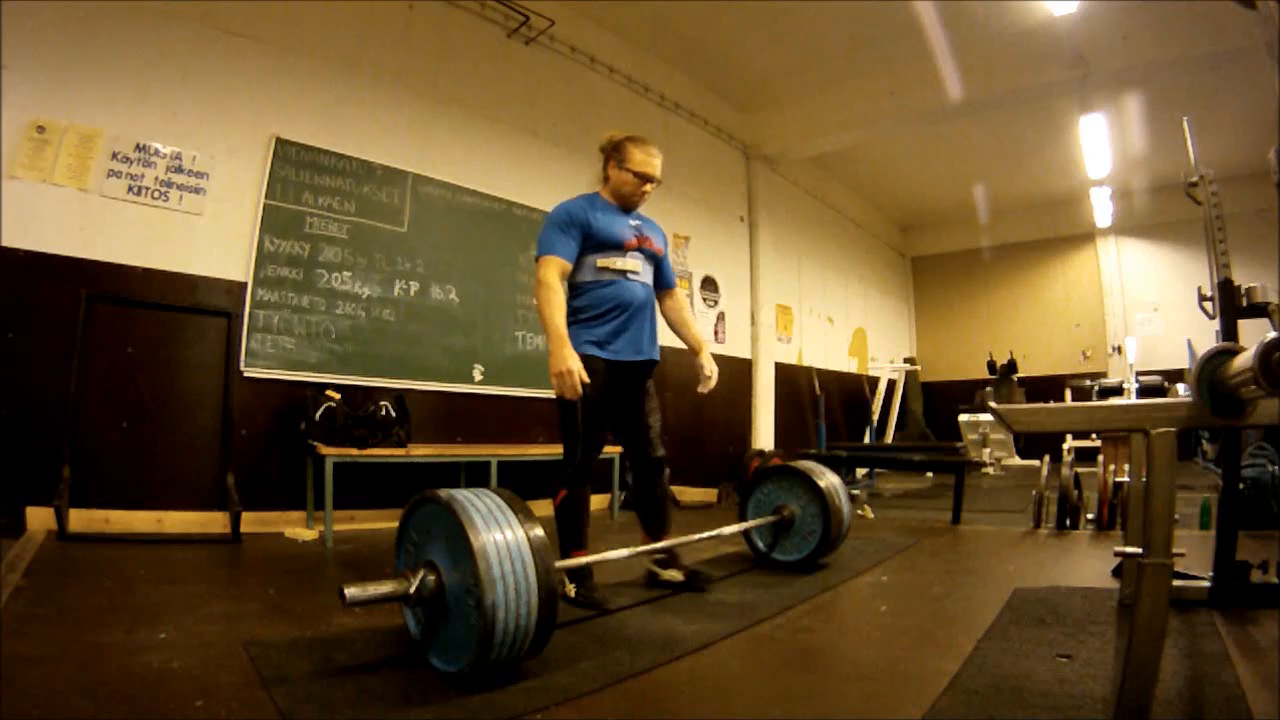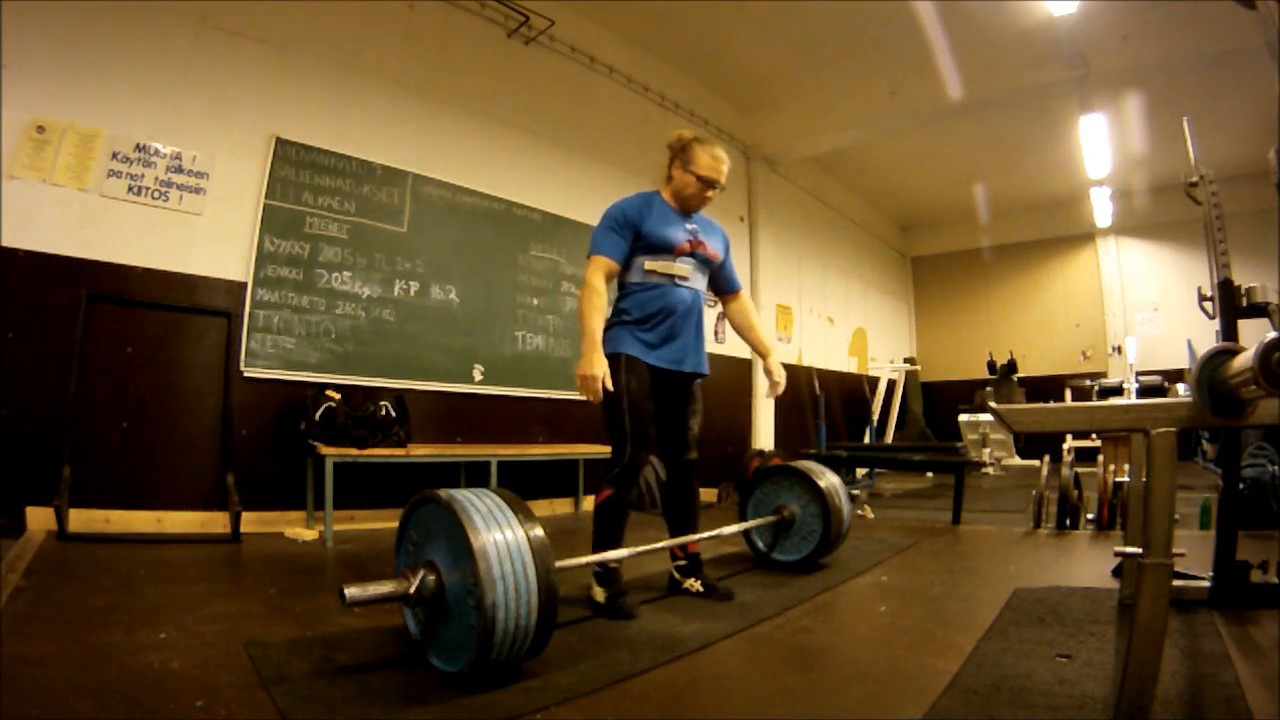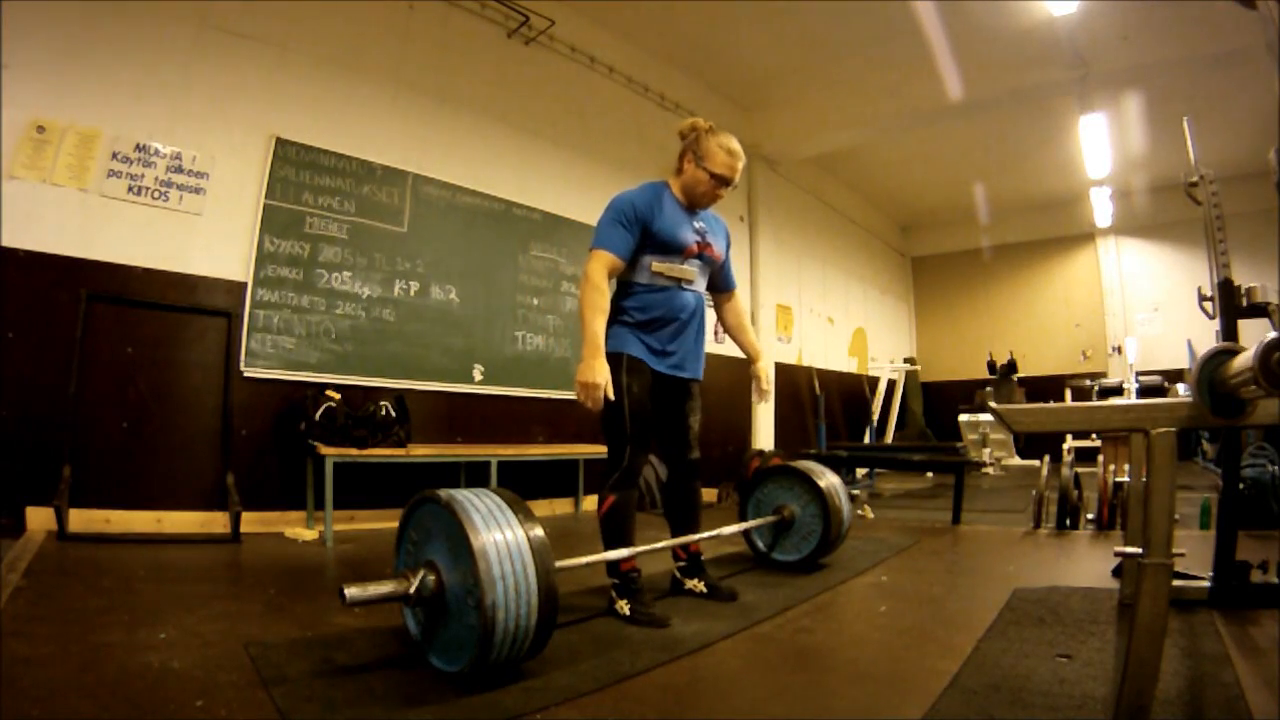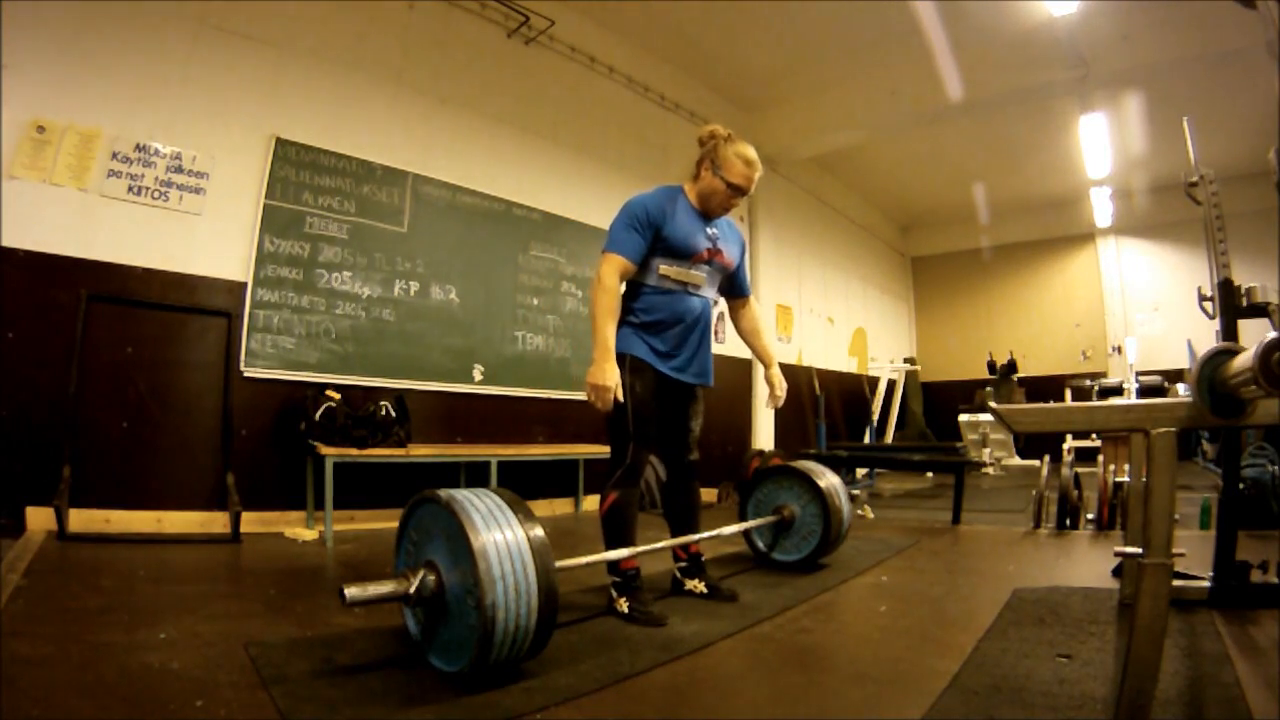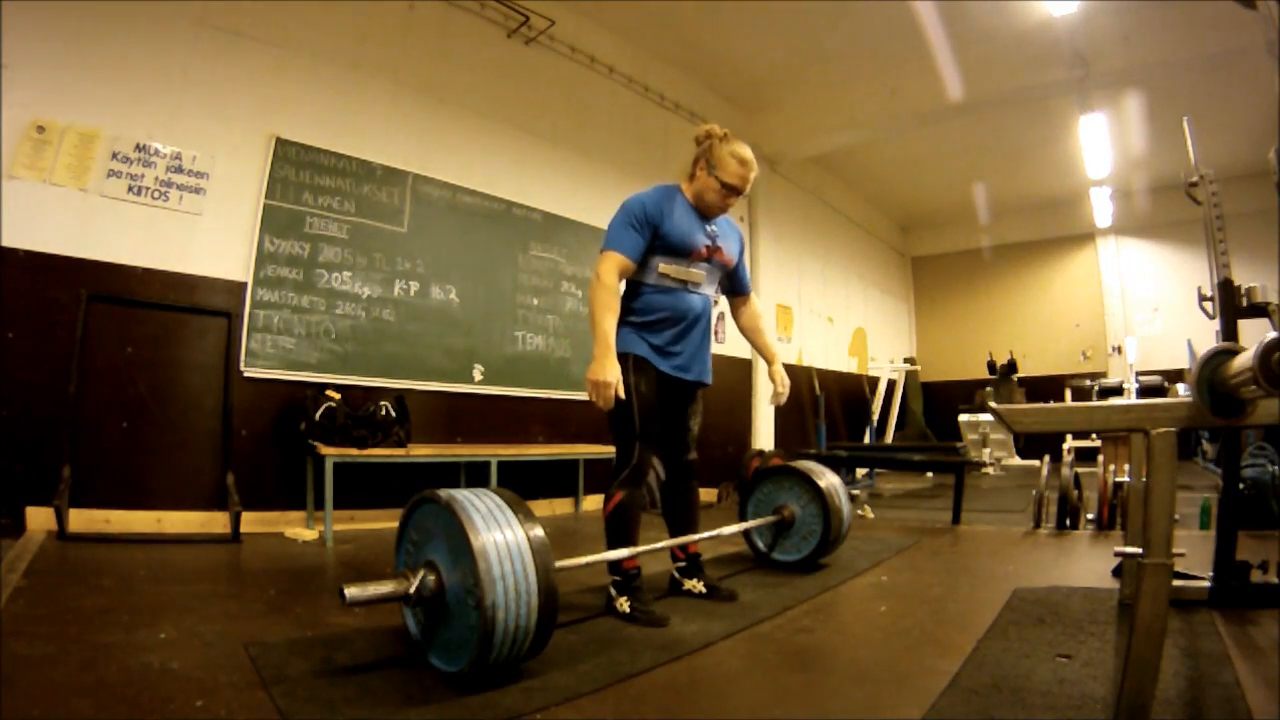
dt=0.5s
person 1, frame 1
left shoulder: (653, 232)
right shoulder: (575, 214)
left elbow: (670, 297)
right elbow: (550, 278)
left wrist: (701, 350)
right wrist: (560, 347)
left hip: (638, 359)
right hip: (589, 356)
left knee: (651, 459)
right knee: (582, 462)
left ankle: (662, 558)
right ankle: (575, 573)
person 1, frame 2
left shoulder: (714, 235)
right shoulder: (631, 212)
left elbow: (735, 301)
right elbow: (597, 279)
left wrist: (768, 355)
right wrist: (591, 348)
left hip: (684, 363)
right hip: (632, 354)
left knee: (683, 465)
right knee: (630, 462)
left ankle: (685, 567)
right ankle: (605, 576)
person 1, frame 3
left shoulder: (717, 230)
right shoulder: (636, 205)
left elbow: (728, 300)
right elbow: (598, 275)
left wrist: (757, 358)
right wrist: (593, 354)
left hip: (682, 363)
right hip: (631, 356)
left knee: (686, 465)
right knee: (628, 465)
left ankle: (689, 568)
right ankle: (624, 586)
person 1, frame 4
left shoulder: (732, 238)
right shoulder: (650, 209)
left elbow: (742, 306)
right elbow: (609, 277)
left wrist: (770, 364)
right wrist: (604, 356)
left hip: (687, 366)
right hip: (637, 357)
left knee: (683, 466)
right knee: (631, 464)
left ankle: (689, 569)
right ankle: (624, 585)
person 1, frame 5
left shoulder: (730, 235)
right shoulder: (648, 207)
left elbow: (744, 303)
right elbow: (608, 275)
left wrist: (773, 360)
right wrist: (604, 353)
left hip: (687, 365)
right hip: (639, 356)
left knee: (682, 466)
right knee: (636, 465)
left ankle: (687, 569)
right ankle: (623, 585)
